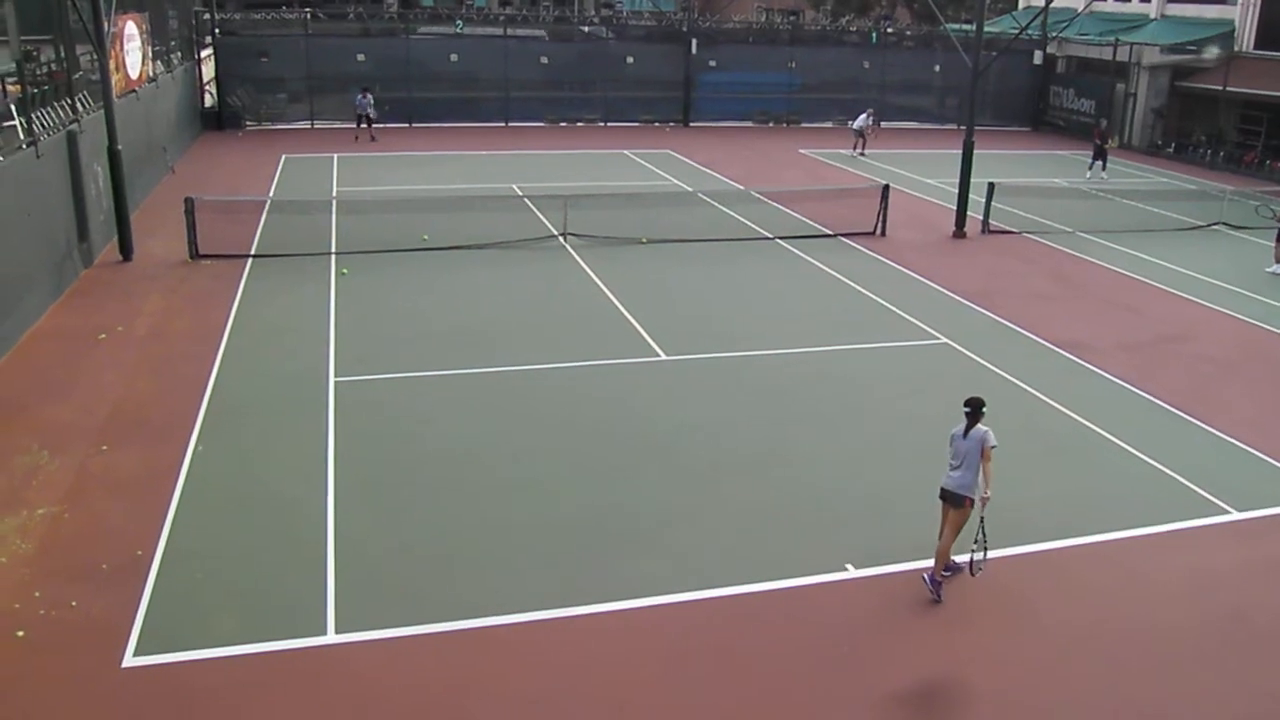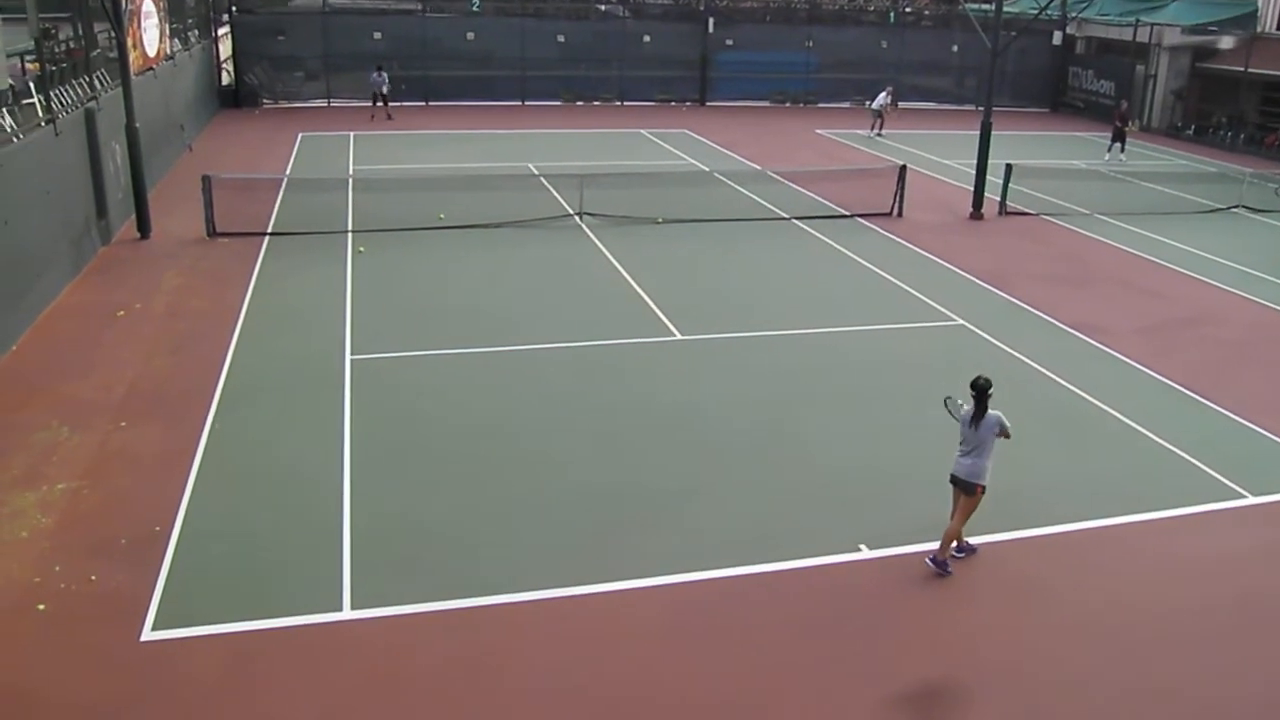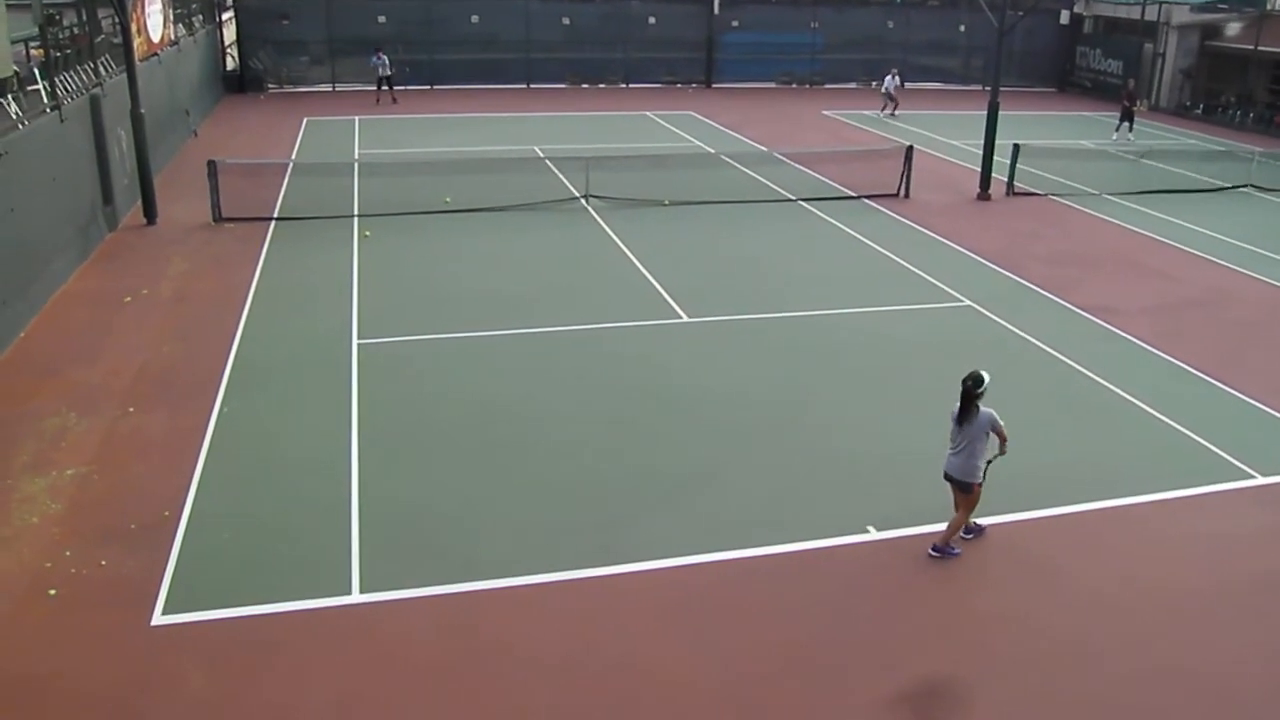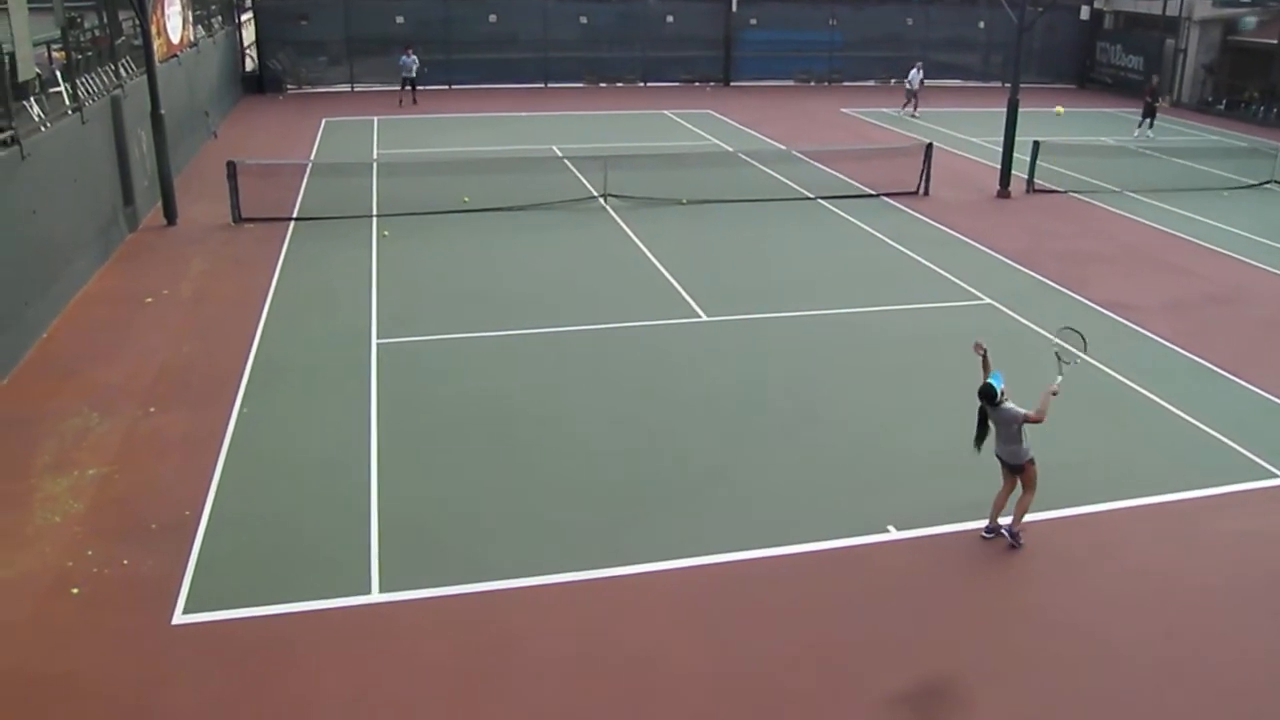
dt=1s
person 1, frame 1
left shoulder: (956, 431)
right shoulder: (985, 433)
right elbow: (986, 461)
right wrist: (987, 488)
left hip: (948, 485)
right hip: (965, 491)
left knee: (945, 530)
right knee: (950, 533)
left ankle: (946, 564)
right ankle: (935, 576)
person 1, frame 2
left shoulder: (964, 414)
right shoulder: (996, 417)
right elbow: (1007, 435)
left hip: (958, 470)
right hip: (975, 476)
left knee: (957, 513)
right knee: (959, 519)
left ankle: (960, 545)
right ankle: (939, 556)
person 1, frame 3
left shoulder: (957, 410)
right shoulder: (988, 416)
right elbow: (1003, 437)
right wrist: (1003, 447)
left hip: (950, 468)
right hip: (969, 473)
left knee: (960, 504)
right knee: (965, 511)
left ankle: (969, 527)
right ankle: (940, 545)
person 1, frame 4
left shoulder: (988, 402)
right shoulder: (1009, 412)
left elbow: (988, 374)
right elbow: (1038, 417)
left wrist: (984, 356)
right wrist: (1048, 393)
left hip: (1003, 452)
right hip: (1020, 457)
left knee: (1008, 486)
right knee: (1029, 490)
left ankle: (991, 526)
right ankle: (1013, 529)
